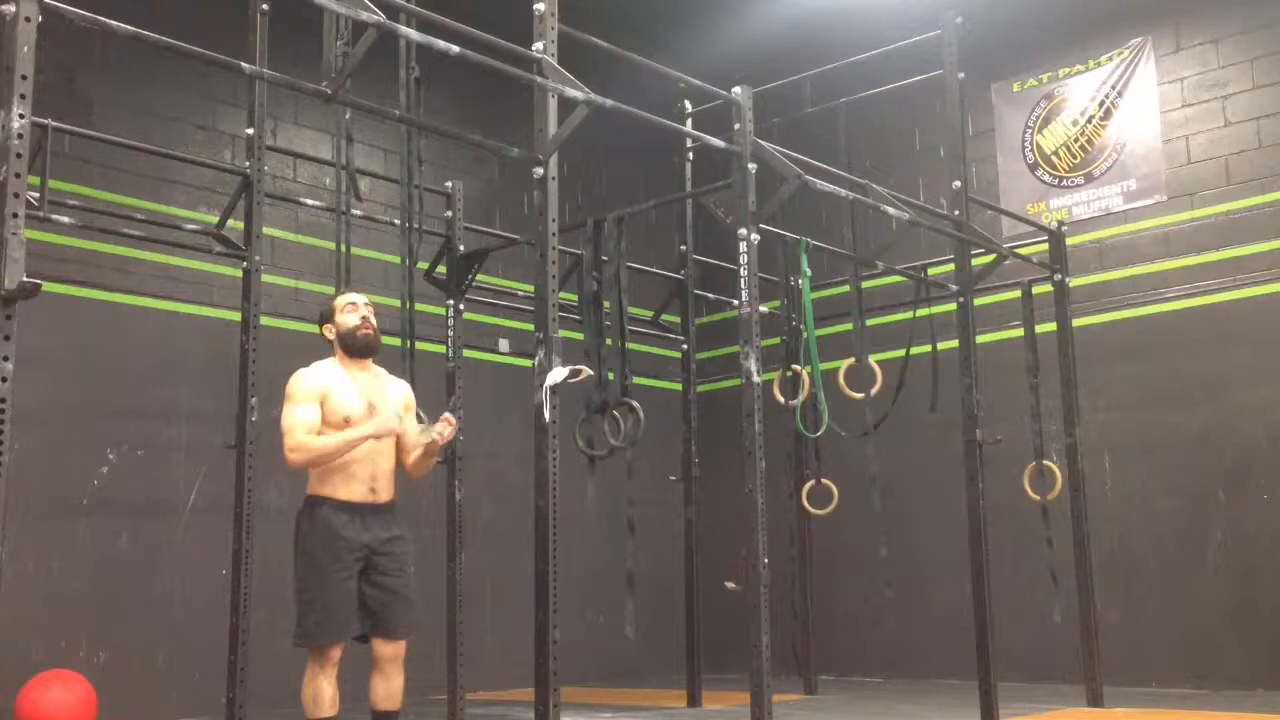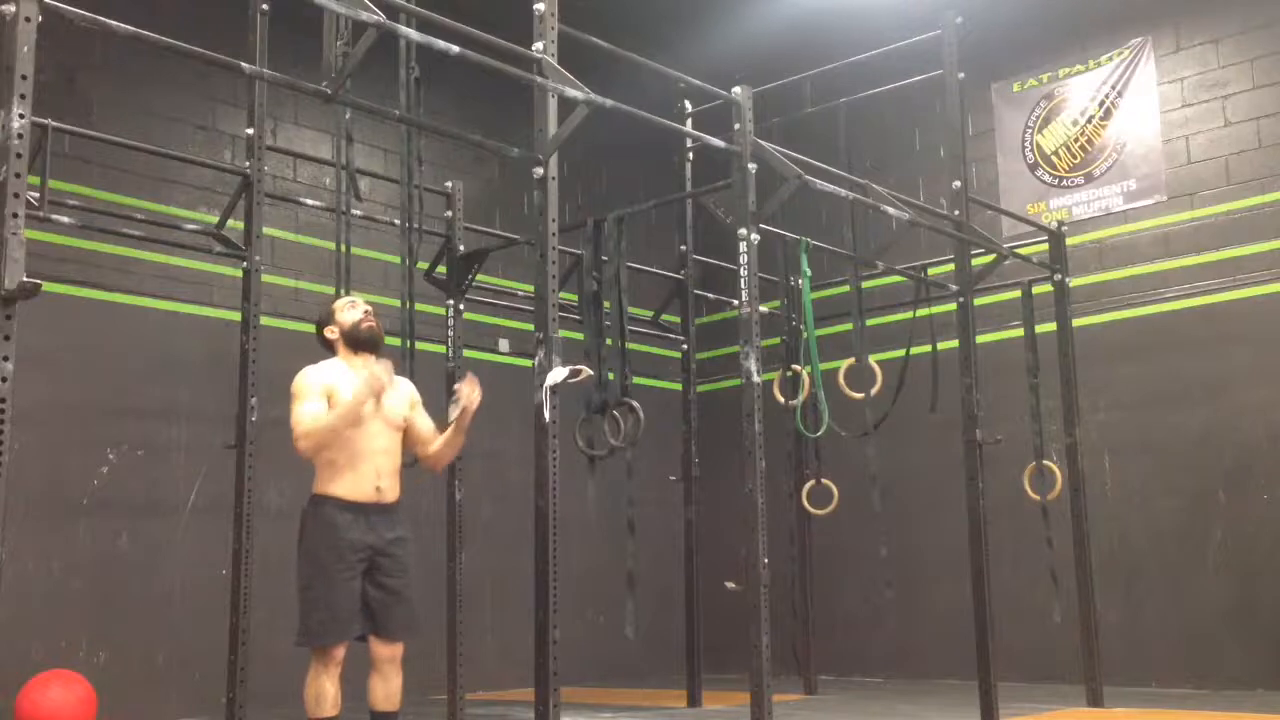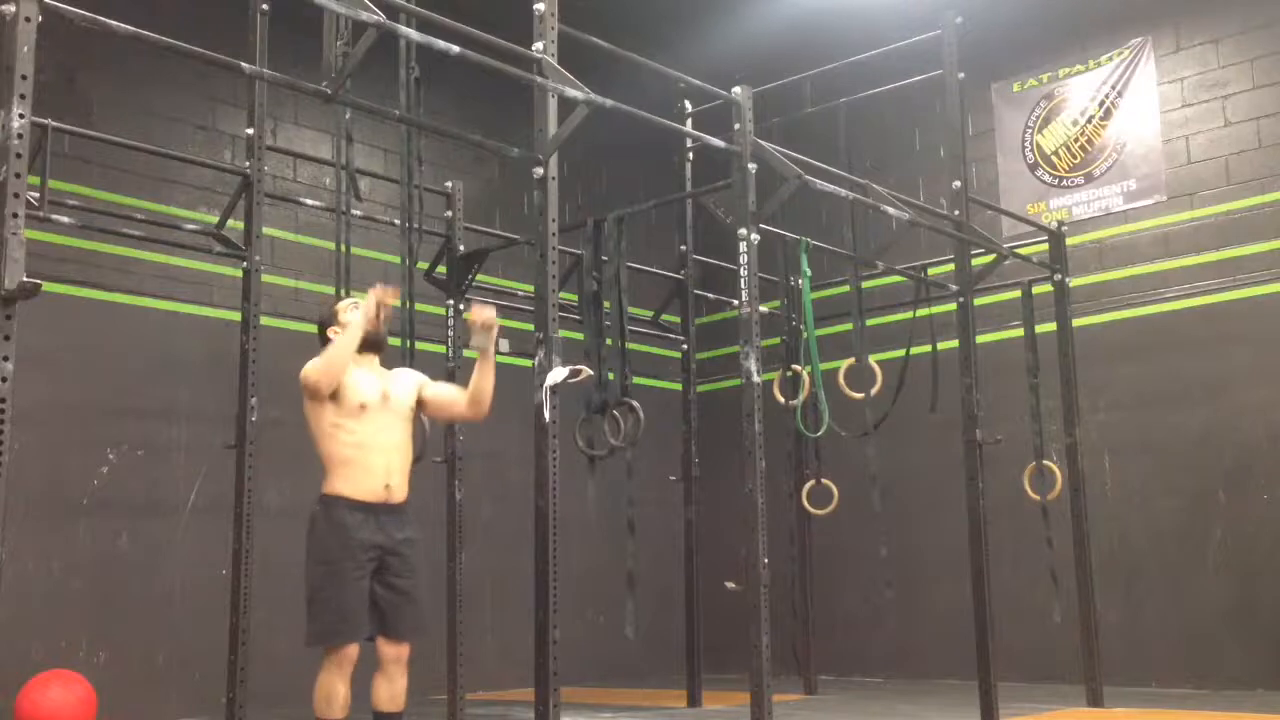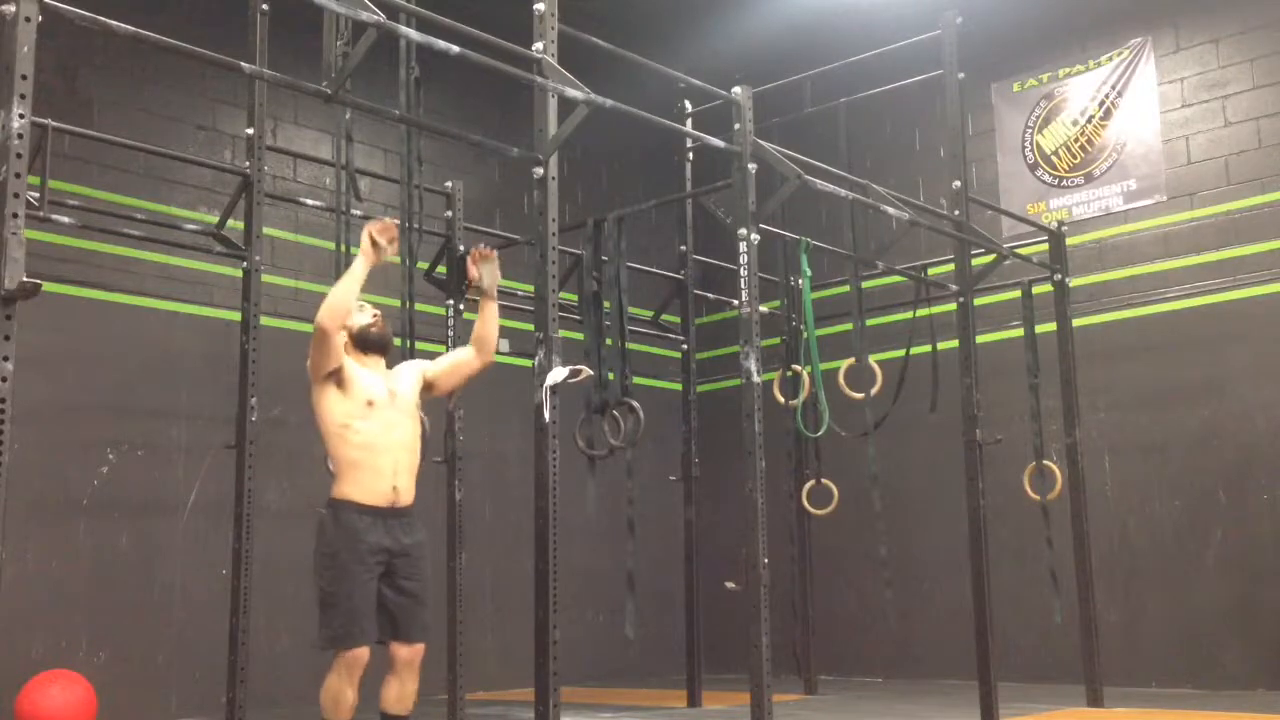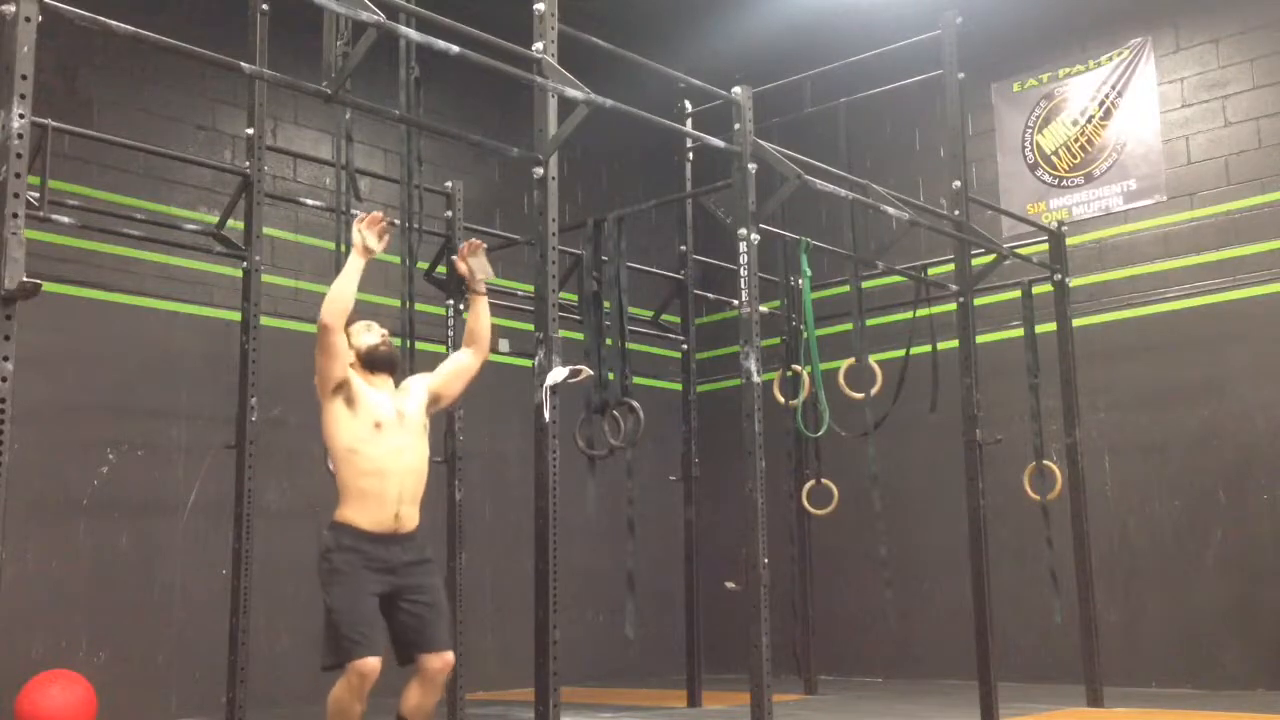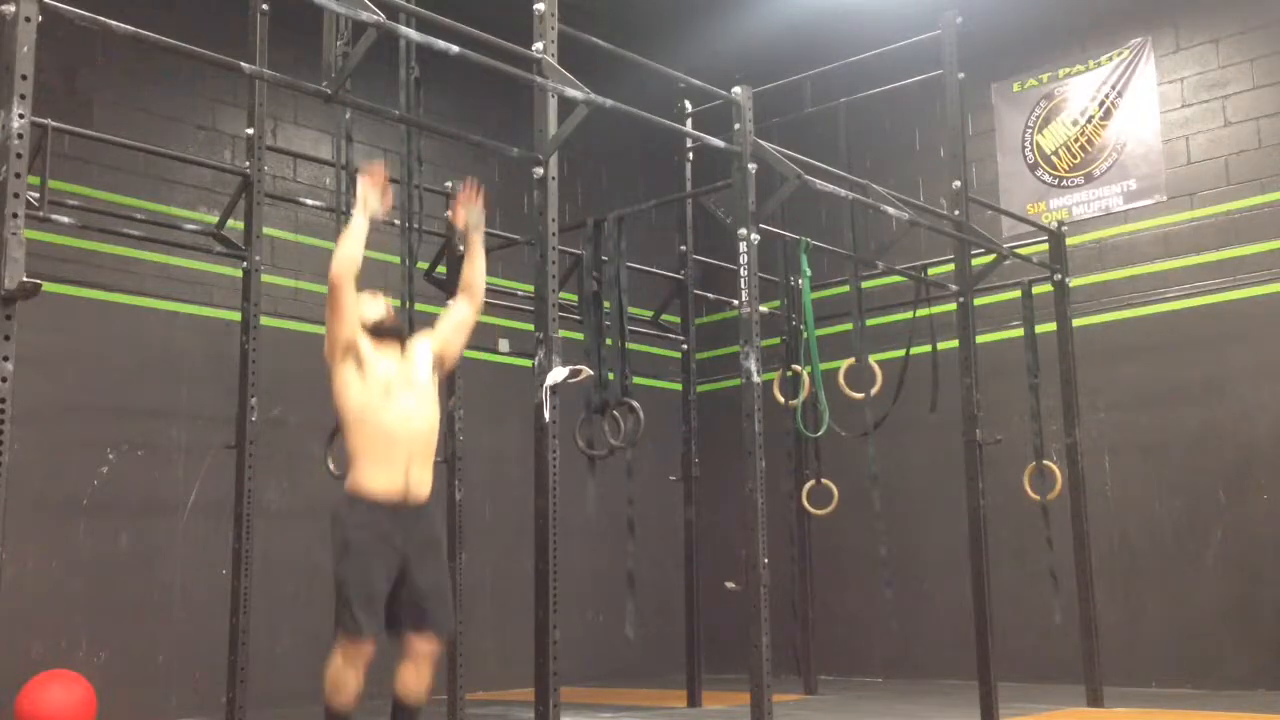
dt=0.2s
person 1, frame 1
left shoulder: (399, 389)
right shoulder: (311, 380)
left elbow: (414, 469)
right elbow: (296, 452)
left wrist: (431, 446)
right wrist: (367, 431)
left hip: (385, 526)
right hip: (329, 523)
left knee: (392, 649)
right knee: (327, 653)
person 1, frame 2
left shoulder: (404, 389)
right shoulder: (316, 377)
left elbow: (435, 458)
right elbow: (306, 442)
left wrist: (461, 419)
right wrist: (361, 397)
left hip: (389, 525)
right hip: (335, 522)
left knee: (389, 650)
right knee: (330, 651)
person 1, frame 3
left shoulder: (408, 380)
right shoulder: (324, 370)
left elbow: (474, 406)
right elbow: (319, 380)
left wrist: (485, 347)
right wrist: (361, 319)
left hip: (397, 524)
right hip: (344, 522)
left knee: (395, 651)
right knee: (342, 651)
person 1, frame 4
left shoulder: (413, 375)
right shoulder: (332, 372)
left elbow: (483, 353)
right elbow: (325, 323)
left wrist: (486, 289)
right wrist: (365, 258)
left hip: (405, 530)
right hip: (352, 527)
left knee: (408, 654)
right knee: (352, 655)
person 1, frame 5
left shoulder: (420, 392)
right shoulder: (344, 391)
left elbow: (477, 349)
right elbow: (329, 321)
left wrist: (475, 284)
right wrist: (359, 256)
left hip: (410, 552)
right hip: (353, 550)
left knee: (438, 663)
right knee: (363, 667)
person 1, frame 6
left shoulder: (425, 358)
right shoulder: (352, 358)
left elbow: (469, 300)
right elbow: (340, 282)
left wrist: (473, 233)
right wrist: (364, 213)
left hip: (420, 521)
right hip: (366, 519)
left knee: (425, 646)
right knee: (357, 644)
